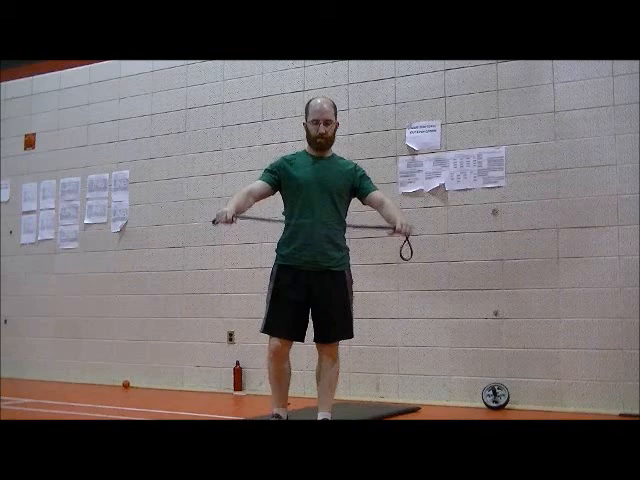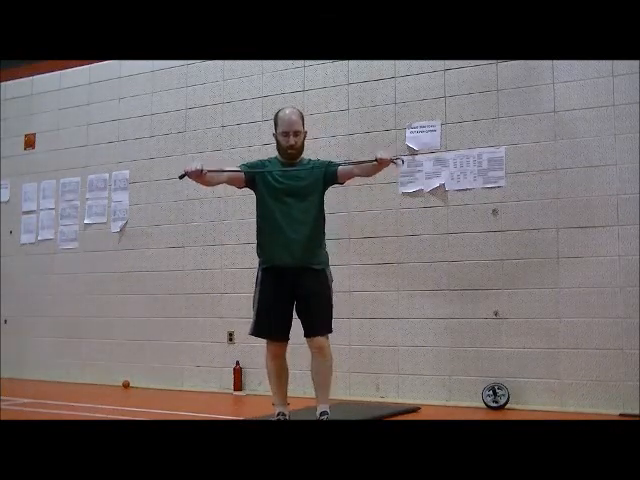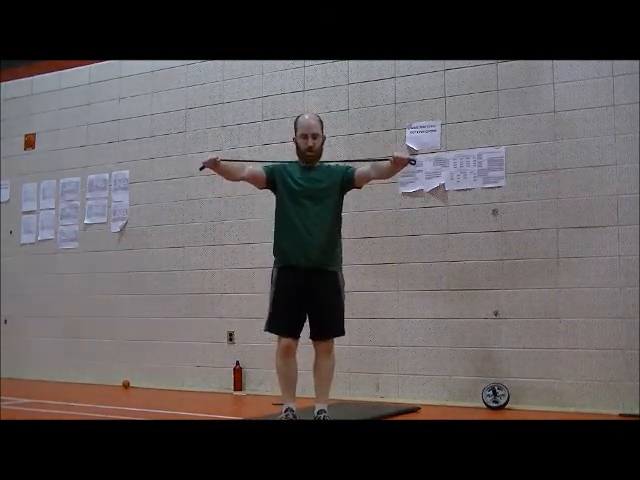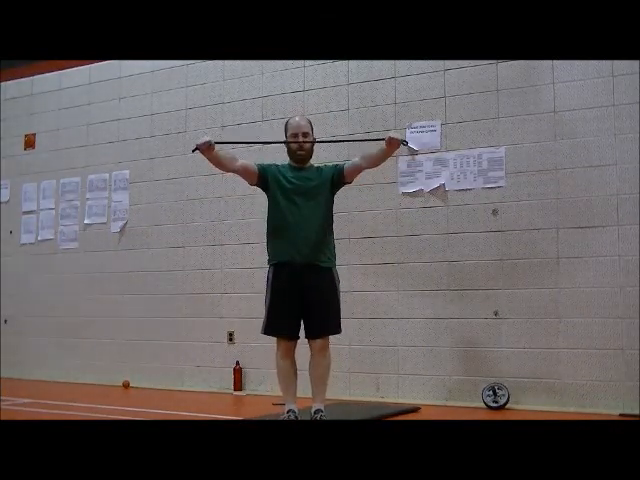
dt=0.7s
person 1, frame 1
left shoulder: (349, 170)
right shoulder: (286, 165)
left elbow: (379, 200)
right elbow: (253, 191)
left wrist: (397, 219)
right wrist: (232, 207)
left hip: (333, 270)
right hip: (290, 268)
left knee: (329, 349)
right knee: (278, 346)
left ankle: (324, 416)
right ankle: (279, 413)
person 1, frame 2
left shoulder: (320, 169)
right shoulder: (260, 169)
left elbow: (352, 170)
right elbow: (225, 175)
left wrist: (377, 163)
right wrist: (201, 174)
left hip: (313, 268)
right hip: (273, 270)
left knee: (319, 343)
right knee: (275, 346)
left ankle: (323, 410)
right ankle: (281, 411)
person 1, frame 3
left shoulder: (338, 174)
right shoulder: (280, 172)
left elbow: (370, 171)
right elbow: (245, 172)
left wrist: (395, 164)
right wrist: (218, 166)
left hip: (326, 271)
right hip: (288, 270)
left knee: (324, 345)
right knee: (286, 344)
left ankle: (321, 409)
right ankle: (289, 407)
person 1, frame 4
left shoulder: (328, 175)
right shoulder: (272, 174)
left elbow: (362, 163)
right elbow: (236, 165)
left wrist: (389, 148)
right wrist: (210, 152)
left hip: (320, 269)
right hip: (283, 269)
left knee: (320, 344)
right knee: (285, 344)
left ankle: (318, 408)
right ankle: (290, 409)
